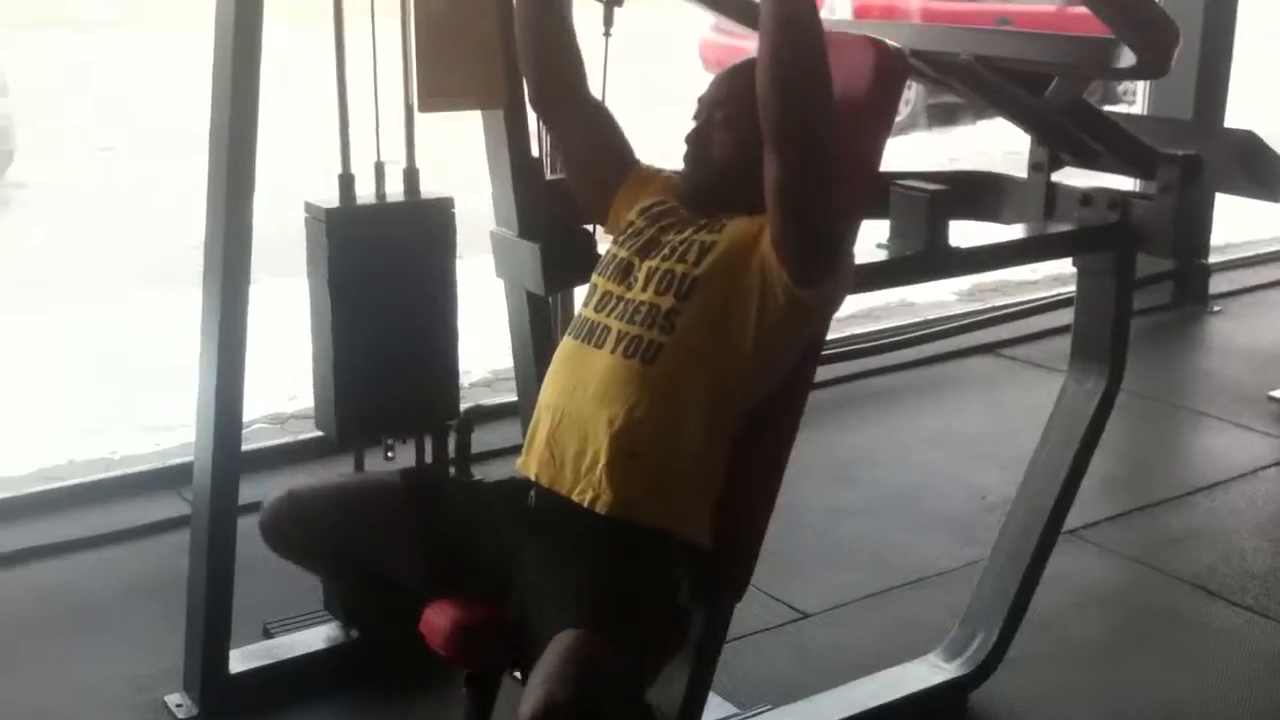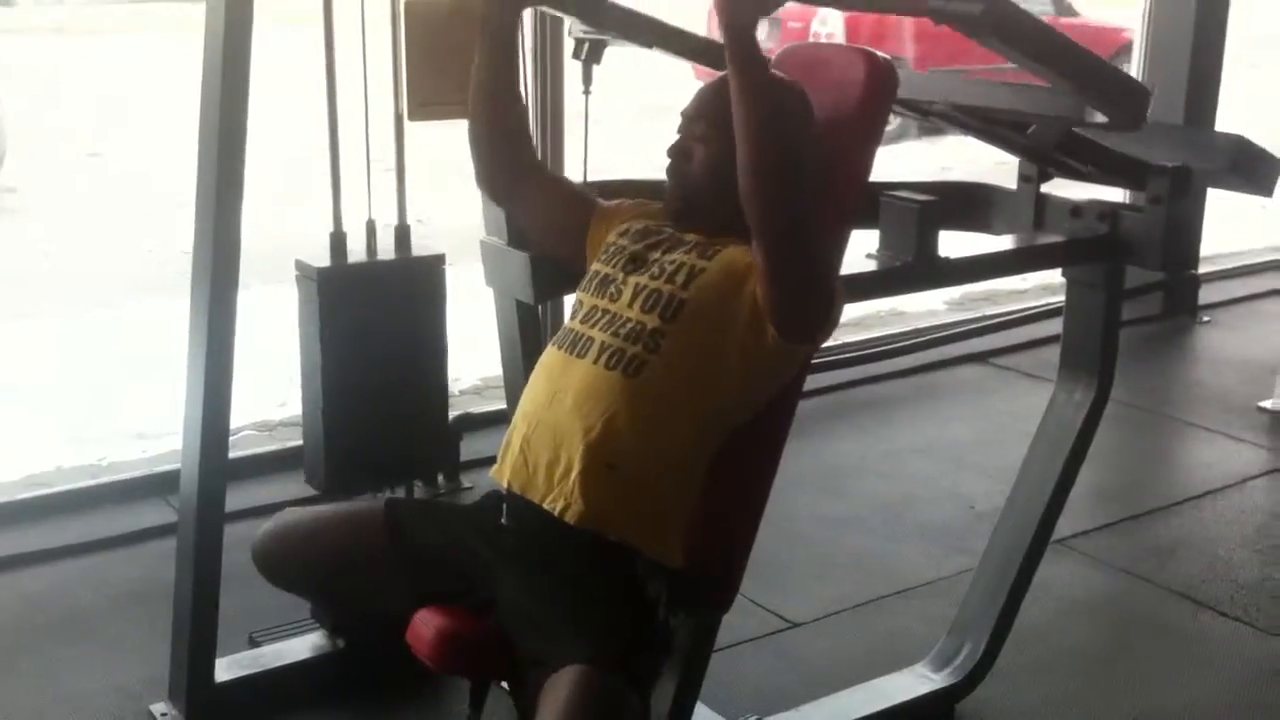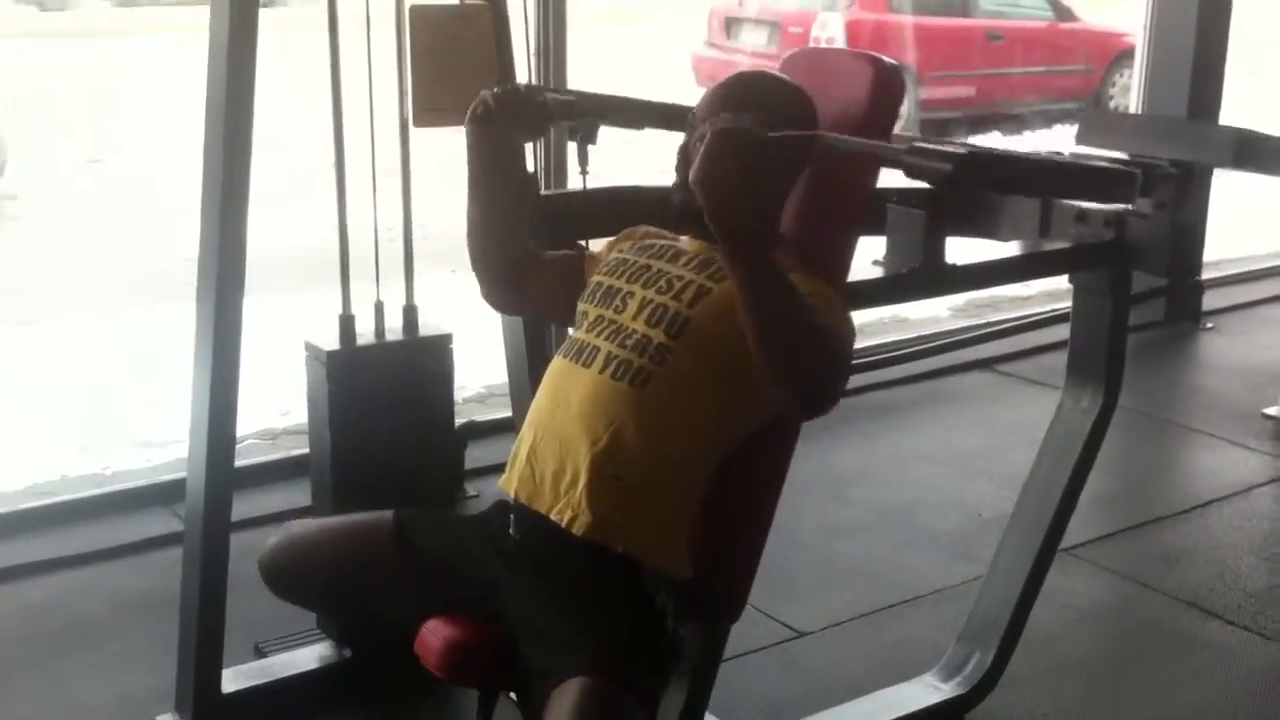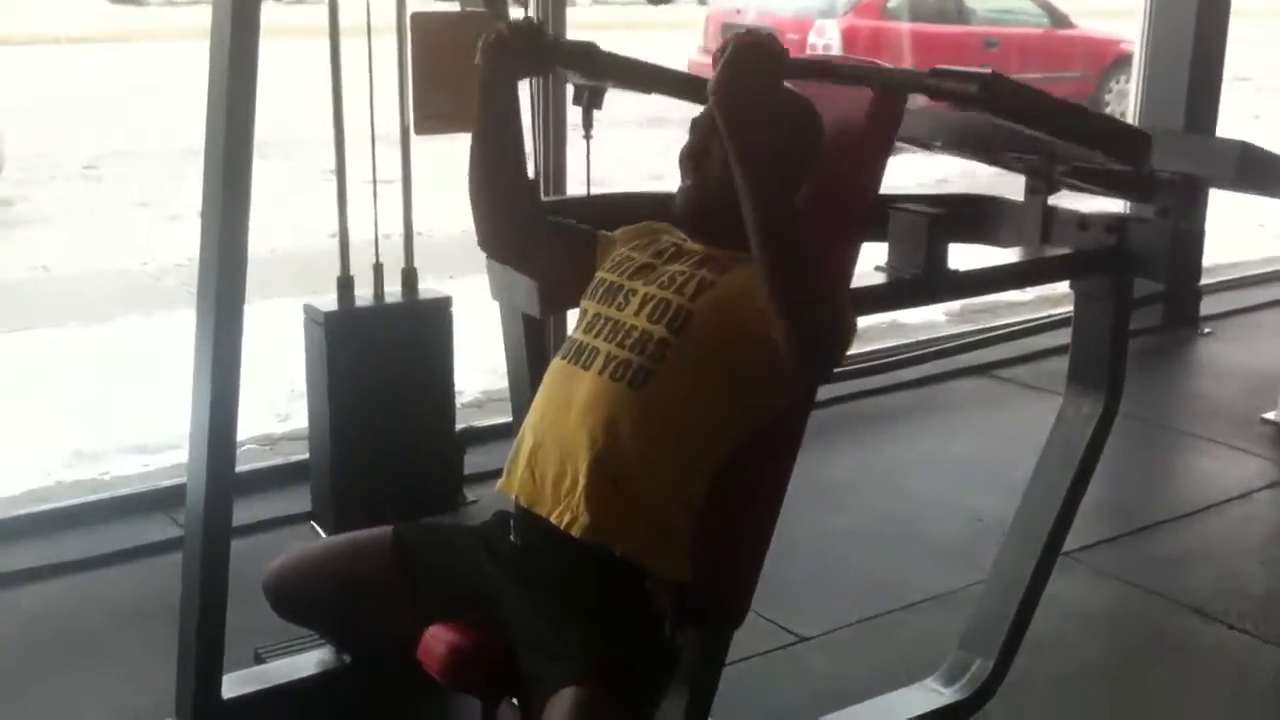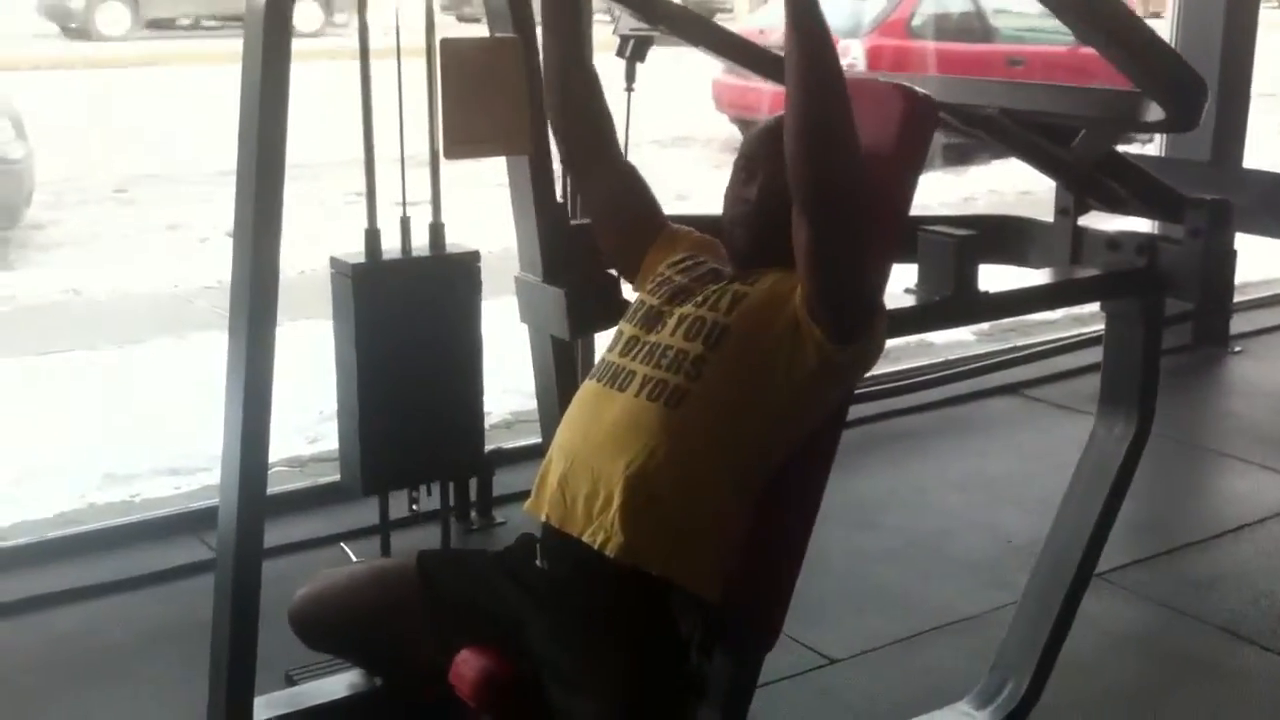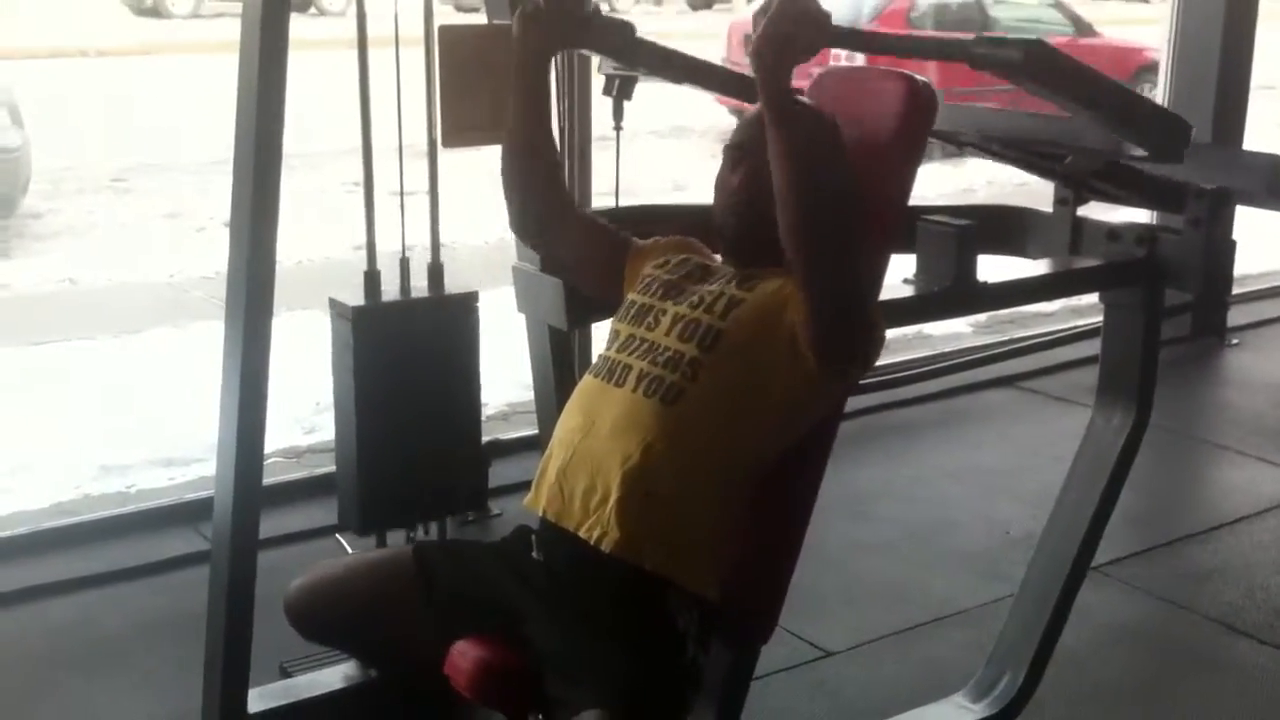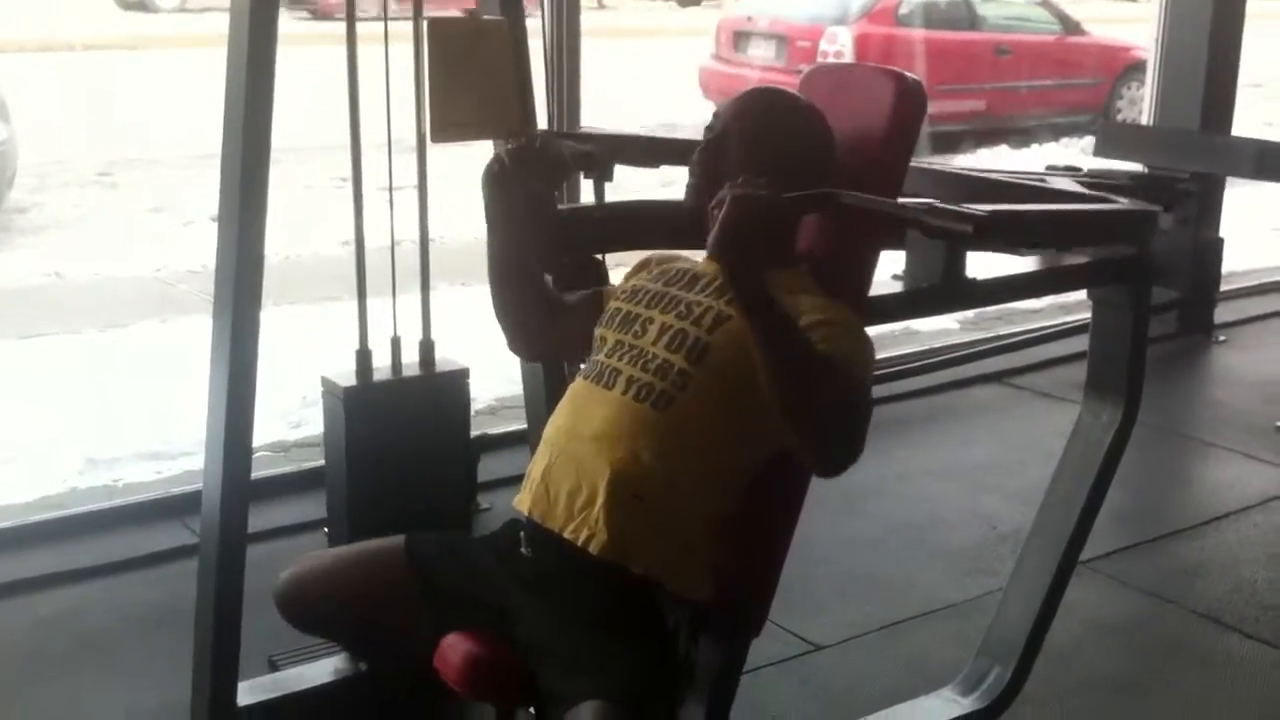
dt=0.7s
person 1, frame 1
left shoulder: (788, 259)
right shoulder: (648, 203)
left elbow: (799, 136)
right elbow: (559, 97)
left hip: (629, 547)
right hip: (524, 504)
right knee: (296, 517)
person 1, frame 2
left shoulder: (770, 281)
right shoulder: (630, 229)
left elbow: (785, 230)
right elbow: (507, 174)
left hip: (606, 563)
right hip: (501, 519)
right knee: (283, 547)
person 1, frame 3
left shoulder: (788, 288)
right shoulder: (637, 246)
left elbow: (810, 391)
right elbow: (508, 281)
left wrist: (727, 211)
right wrist: (491, 148)
left hip: (617, 575)
right hip: (510, 528)
right knee: (291, 559)
person 1, frame 4
left shoulder: (770, 291)
right shoulder: (640, 243)
left elbow: (812, 339)
right elbow: (509, 235)
left wrist: (743, 116)
right wrist: (498, 83)
left hip: (617, 582)
right hip: (514, 536)
right knee: (292, 582)
person 1, frame 5
left shoulder: (819, 317)
right shoulder: (677, 261)
left elbow: (822, 188)
right elbow: (588, 154)
left hip: (647, 603)
right hip: (541, 559)
right knee: (318, 611)
person 1, frame 6
left shoulder: (806, 310)
right shoulder: (667, 263)
left elbow: (836, 301)
right elbow: (541, 218)
left wrist: (777, 84)
right wrist: (532, 58)
left hip: (643, 600)
right hip: (537, 552)
right knee: (313, 602)
person 1, frame 7
left shoulder: (810, 317)
right shoulder: (657, 273)
left elbow: (832, 444)
right elbow: (532, 330)
left wrist: (746, 280)
left hip: (634, 598)
right hip: (524, 547)
right knee: (306, 592)
